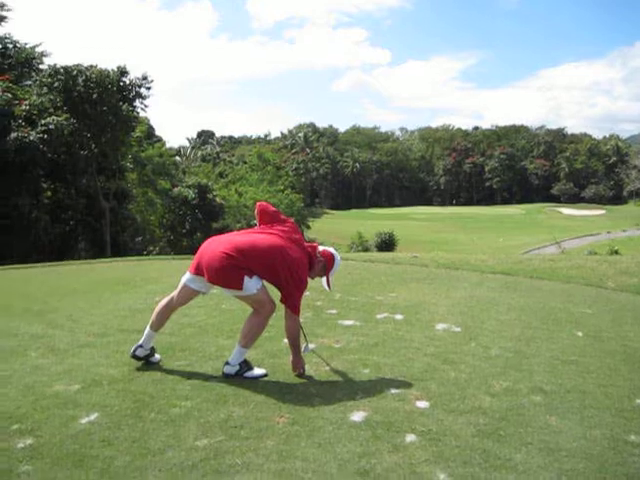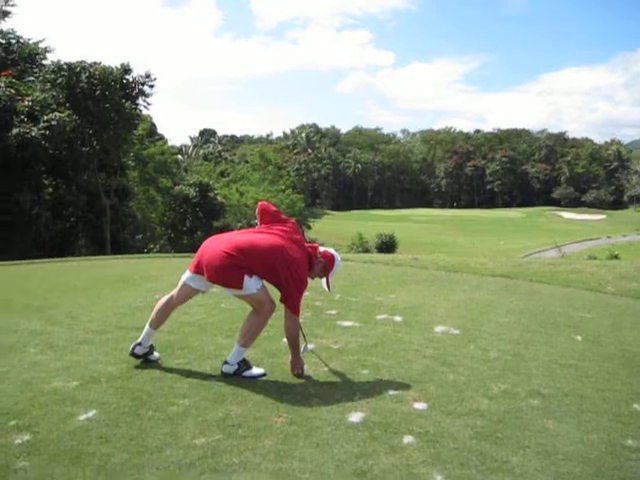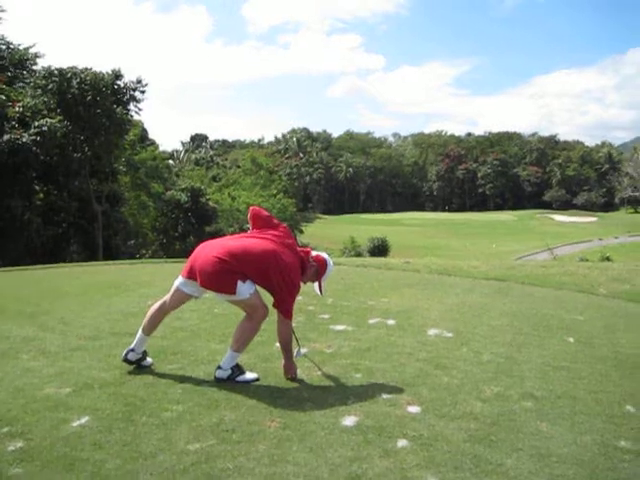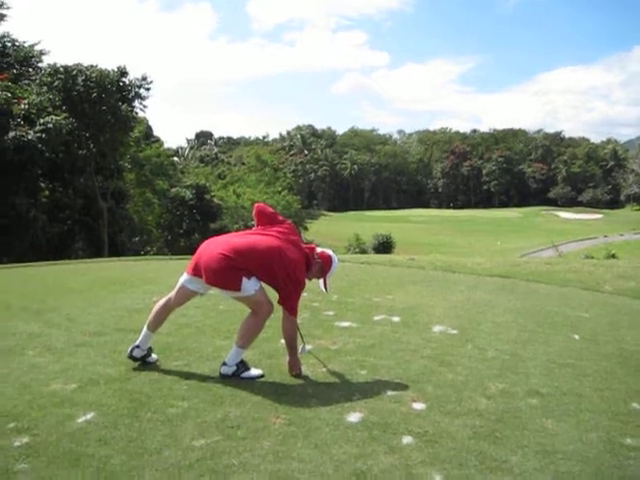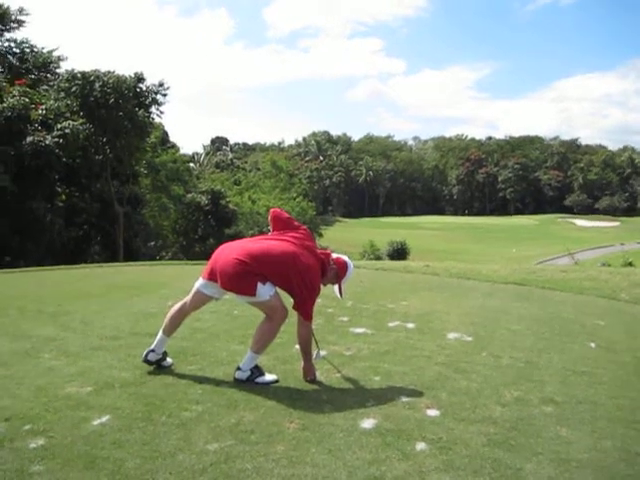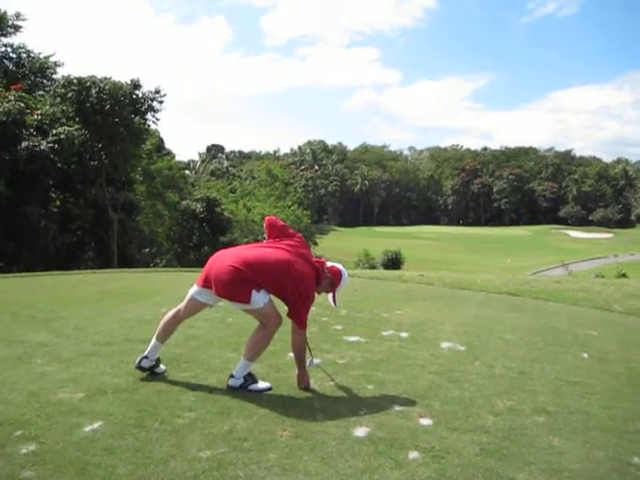
dt=0.3s
person 1, frame 1
left shoulder: (291, 229)
right shoulder: (298, 270)
left elbow: (260, 206)
right elbow: (292, 316)
right wrist: (296, 355)
left hip: (210, 246)
right hip: (227, 262)
left knee: (176, 299)
right knee: (265, 307)
left ankle: (143, 347)
right ankle: (234, 365)
person 1, frame 2
left shoulder: (291, 229)
right shoulder: (299, 270)
left elbow: (262, 206)
right elbow: (291, 316)
right wrist: (295, 356)
left hip: (211, 245)
right hip: (227, 261)
left knee: (175, 297)
right knee: (265, 306)
left ankle: (142, 346)
right ankle: (233, 364)
person 1, frame 3
left shoulder: (284, 233)
right shoulder: (291, 275)
left elbow: (253, 211)
right elbow: (284, 321)
right wrist: (288, 360)
left hip: (203, 251)
right hip: (220, 267)
left knee: (168, 303)
right knee: (258, 312)
left ankle: (134, 351)
right ankle: (226, 369)
person 1, frame 4
left shoulder: (288, 230)
right shoulder: (296, 272)
left elbow: (258, 208)
right elbow: (289, 317)
right wrist: (293, 357)
left hip: (208, 248)
right hip: (225, 264)
left knee: (173, 300)
right knee: (263, 308)
left ankle: (140, 348)
right ankle: (232, 365)
person 1, frame 5
left shoulder: (304, 236)
right shoulder: (311, 277)
left elbow: (274, 213)
right elbow: (304, 322)
right wrist: (307, 362)
left hip: (224, 253)
right hip: (240, 268)
left knee: (189, 304)
right knee: (277, 313)
left ankle: (155, 352)
right ankle: (246, 370)
person 1, frame 6
left shoulder: (299, 243)
right shoulder: (306, 285)
left elbow: (269, 221)
right elbow: (298, 330)
right wrist: (301, 371)
left hip: (219, 259)
right hip: (235, 275)
left knee: (182, 311)
right knee: (272, 320)
left ankle: (148, 358)
right ankle: (239, 377)
